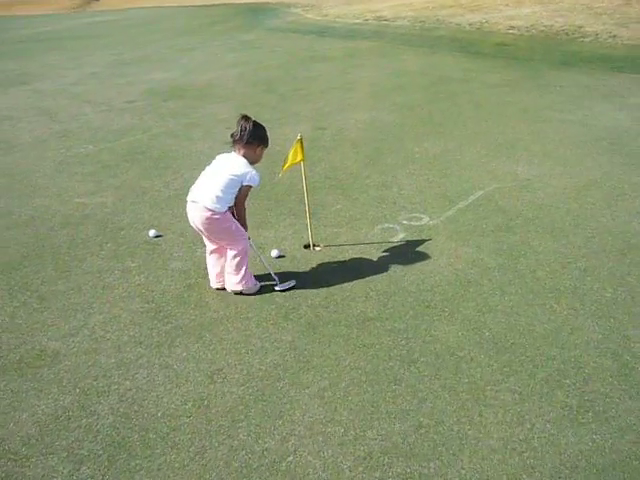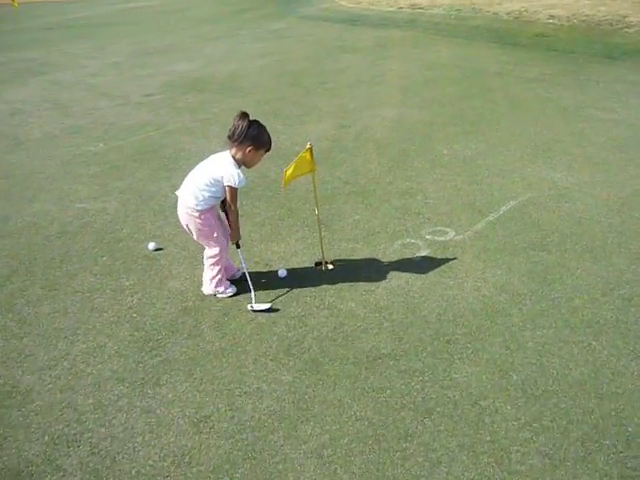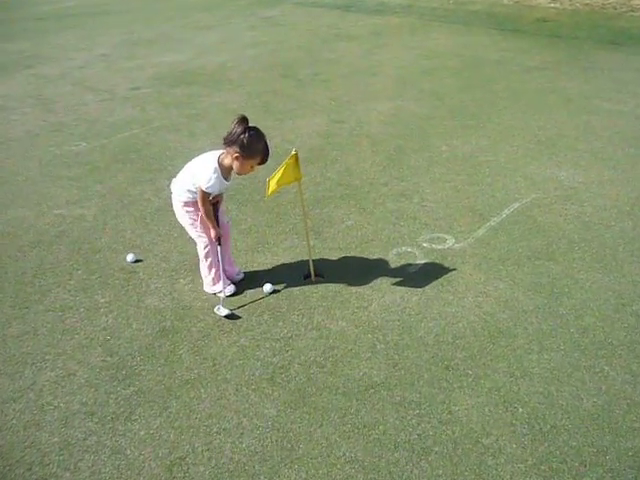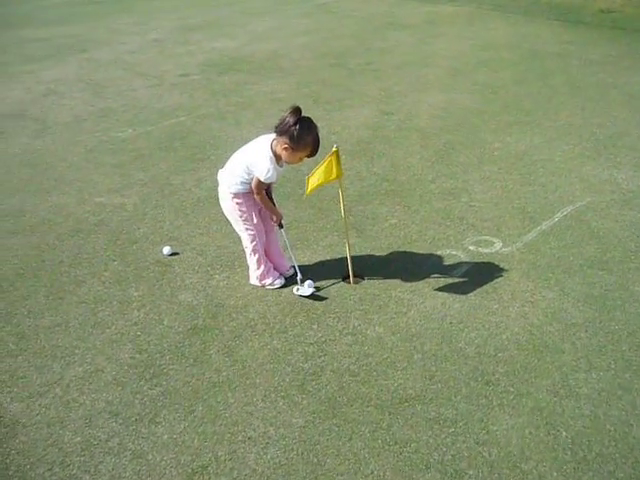
dt=0.7s
person 1, frame 1
left shoulder: (222, 158)
right shoulder: (250, 174)
right elbow: (239, 204)
left wrist: (236, 224)
right wrist: (244, 229)
left hip: (192, 206)
right hip: (211, 212)
left knee: (215, 243)
right knee: (239, 243)
left ankle: (218, 279)
right ankle: (240, 282)
person 1, frame 2
left shoulder: (224, 156)
right shoulder: (234, 174)
right elbow: (232, 206)
left wrist: (230, 230)
right wrist: (235, 231)
left hip: (190, 202)
right hip: (195, 210)
left knee: (222, 236)
right knee: (217, 245)
left ankle: (225, 271)
right ankle: (214, 284)
person 1, frame 3
left shoulder: (226, 158)
right shoulder: (211, 174)
right elbow: (203, 204)
left wrist: (218, 195)
right wrist: (212, 227)
left hip: (207, 196)
right hip: (187, 201)
left knee: (223, 231)
right knee: (207, 240)
left ankle: (226, 271)
right ankle: (214, 282)
person 1, frame 4
left shoulder: (275, 140)
right shoulder: (267, 165)
right elbow: (257, 192)
left wrist: (268, 187)
right wrist: (274, 211)
left hip: (249, 186)
right hip: (235, 193)
left knee: (269, 226)
right knee: (254, 234)
left ankle: (277, 265)
right ankle: (262, 276)
